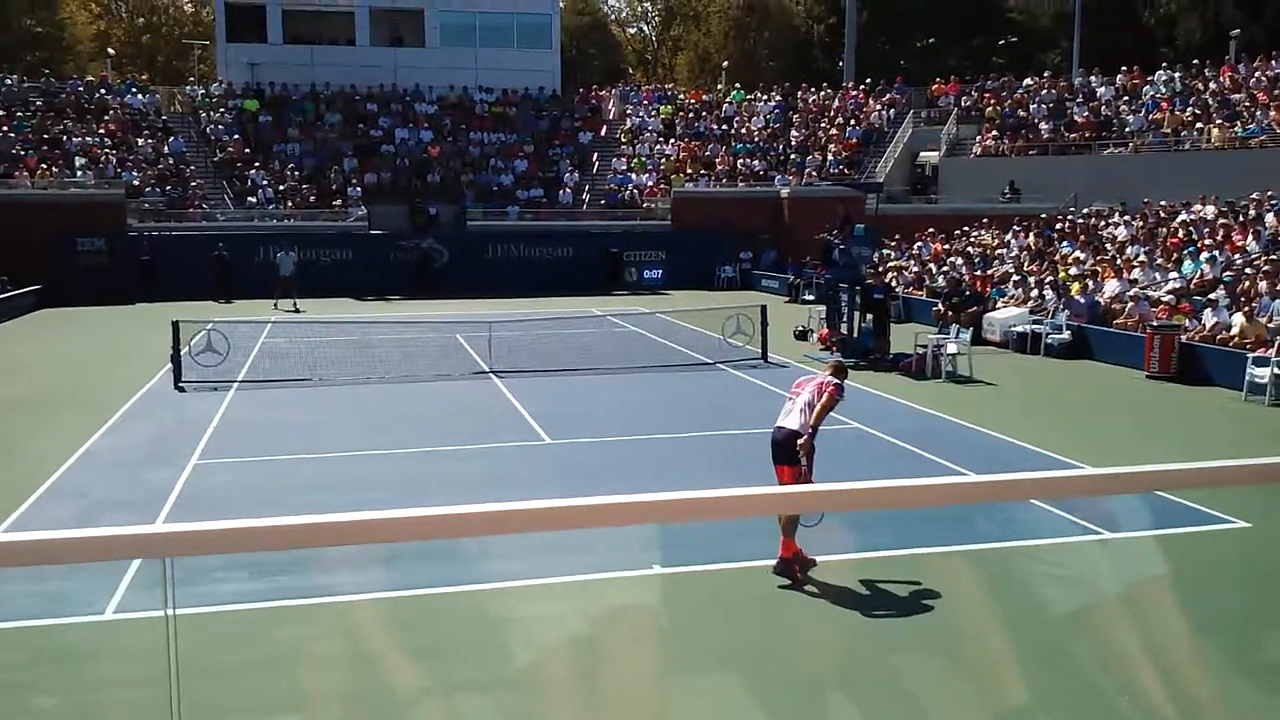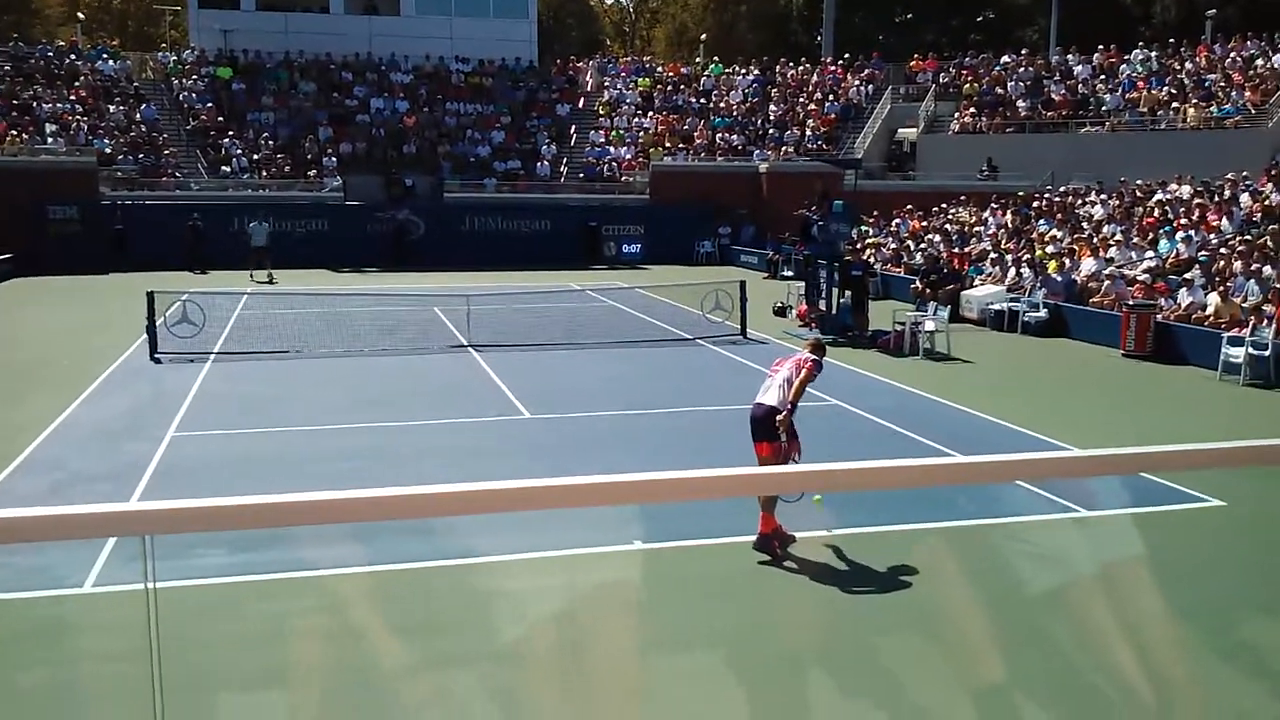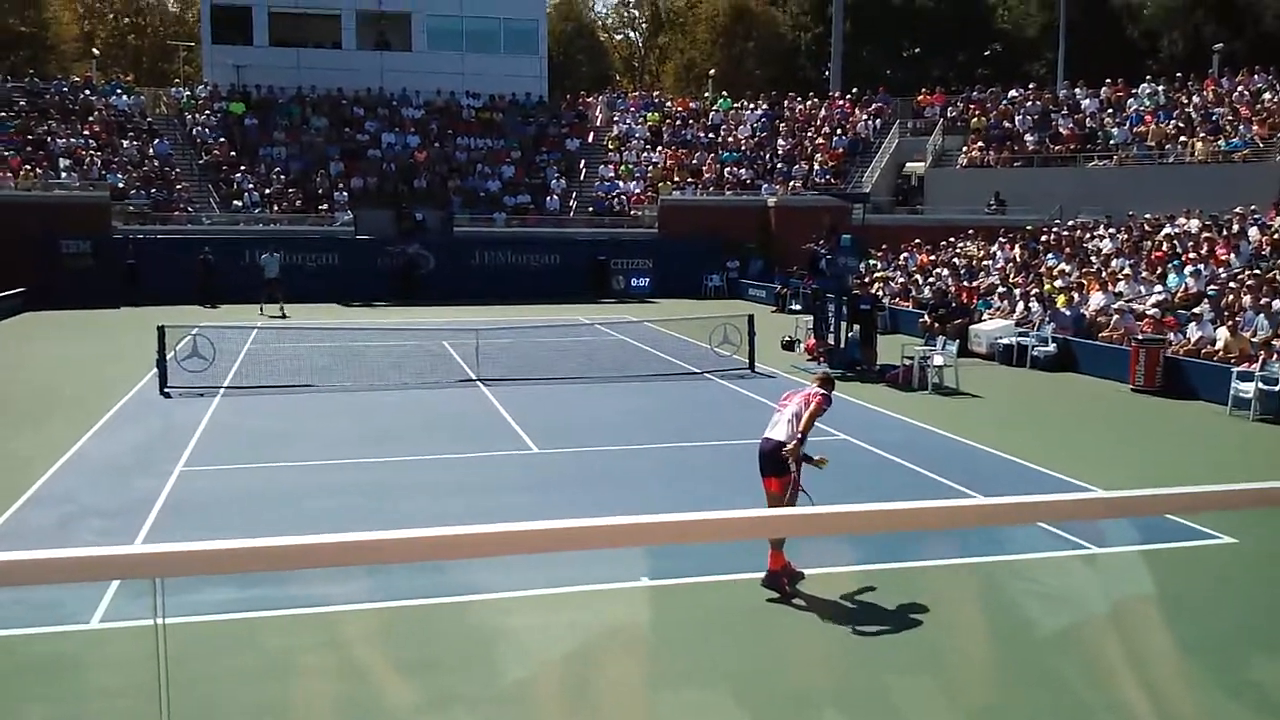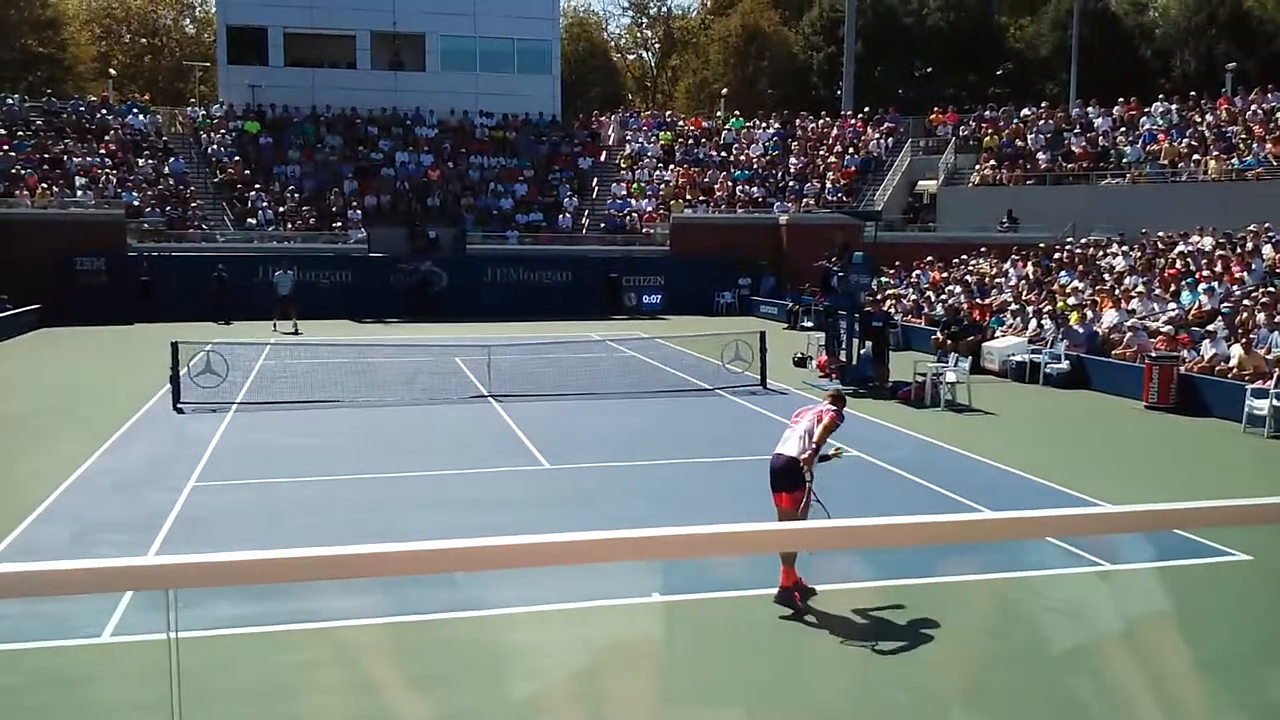
dt=0.3s
person 1, frame 1
left shoulder: (803, 381)
right shoulder: (835, 384)
right elbow: (821, 407)
left wrist: (831, 407)
right wrist: (810, 435)
left hip: (779, 433)
right hip: (797, 438)
left ankle: (792, 552)
right ankle: (785, 559)
person 1, frame 2
left shoulder: (783, 360)
right shoulder: (814, 361)
right elbow: (800, 382)
left wrist: (794, 438)
right wrist: (788, 412)
left hip: (758, 410)
right hip: (774, 415)
left ankle: (771, 528)
right ankle: (764, 534)
person 1, frame 3
left shoulder: (792, 394)
right shoulder: (823, 395)
right elbow: (810, 414)
left wrist: (808, 459)
right wrist: (798, 441)
left hip: (766, 445)
right hip: (782, 449)
left knee: (774, 511)
left ankle: (780, 565)
right ankle: (773, 572)
person 1, frame 4
left shoulder: (803, 411)
right shoulder: (834, 412)
right elbow: (823, 428)
left wrist: (824, 456)
right wrist: (813, 453)
left hip: (777, 461)
right hip: (793, 465)
left ankle: (792, 581)
right ankle: (785, 588)
